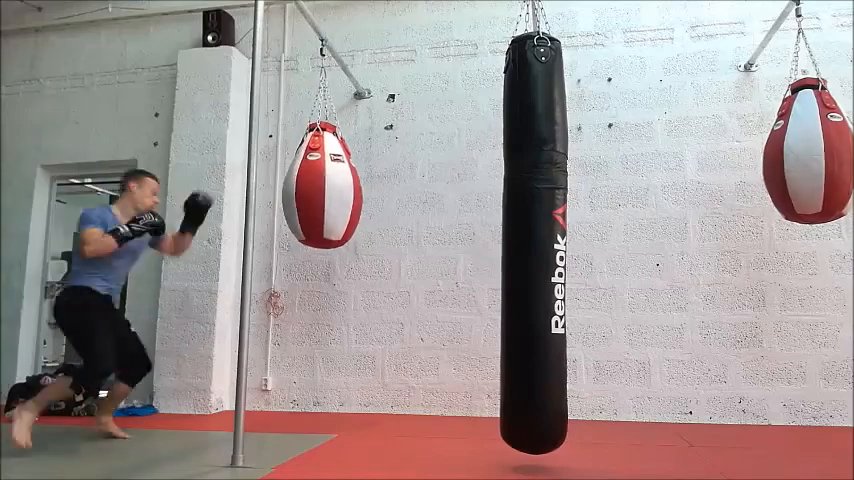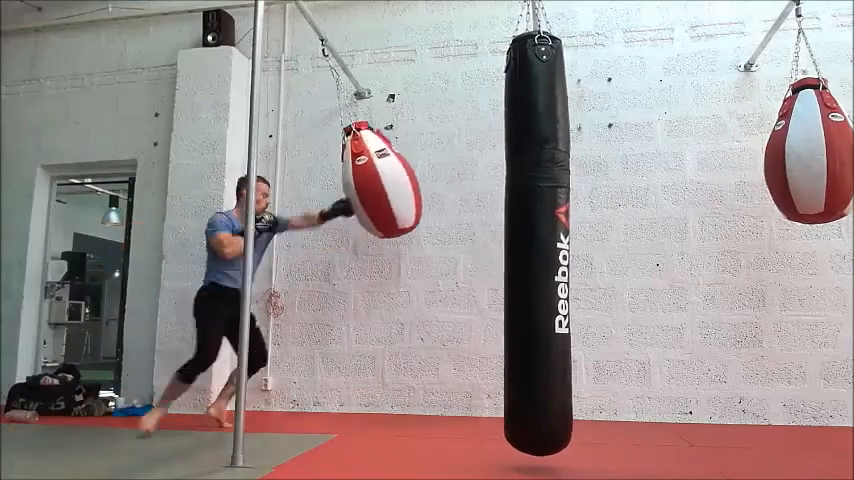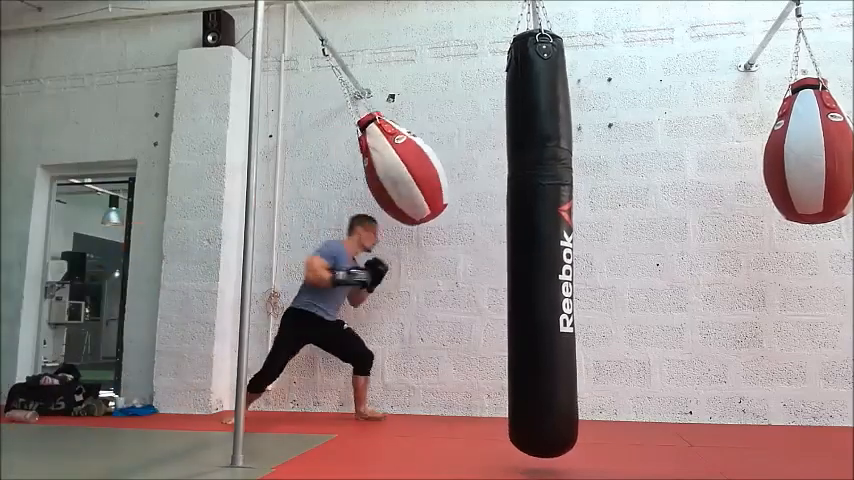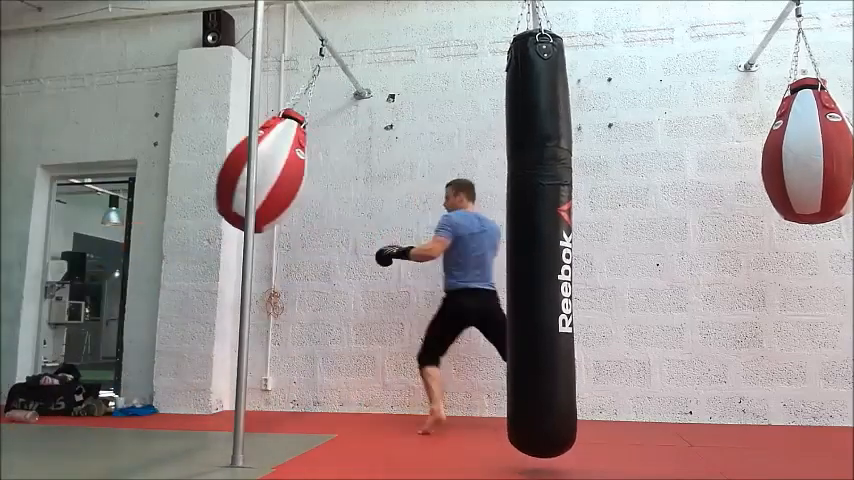
dt=0.5s
person 1, frame 1
left shoulder: (143, 227)
right shoulder: (96, 215)
left elbow: (174, 248)
right elbow: (90, 249)
left wrist: (192, 223)
right wrist: (128, 231)
left hip: (104, 305)
right hip: (79, 302)
left knee: (139, 364)
right knee: (101, 369)
left ankle: (105, 418)
right ankle: (27, 410)
person 1, frame 2
left shoulder: (266, 220)
right shoulder: (220, 221)
left elbow: (302, 221)
right elbow: (227, 250)
left wrist: (330, 211)
right wrist: (254, 230)
left hip: (238, 301)
right hip: (213, 298)
left knee: (256, 357)
right knee: (204, 357)
left ankle: (219, 406)
right ankle: (159, 409)
person 1, frame 3
left shoulder: (353, 262)
right shoulder: (331, 248)
left elbow: (356, 301)
right elbow: (311, 274)
left wrist: (370, 282)
right wrist: (346, 277)
left hip: (327, 322)
right hip: (300, 319)
left knee: (363, 357)
right knee: (269, 373)
left ankle: (361, 409)
person 1, frame 4
left shoulder: (452, 220)
right shoulder: (493, 228)
left elbow: (432, 251)
left wrist: (397, 252)
left hip: (459, 300)
right hip: (488, 301)
left knee: (428, 356)
left ankle: (436, 409)
